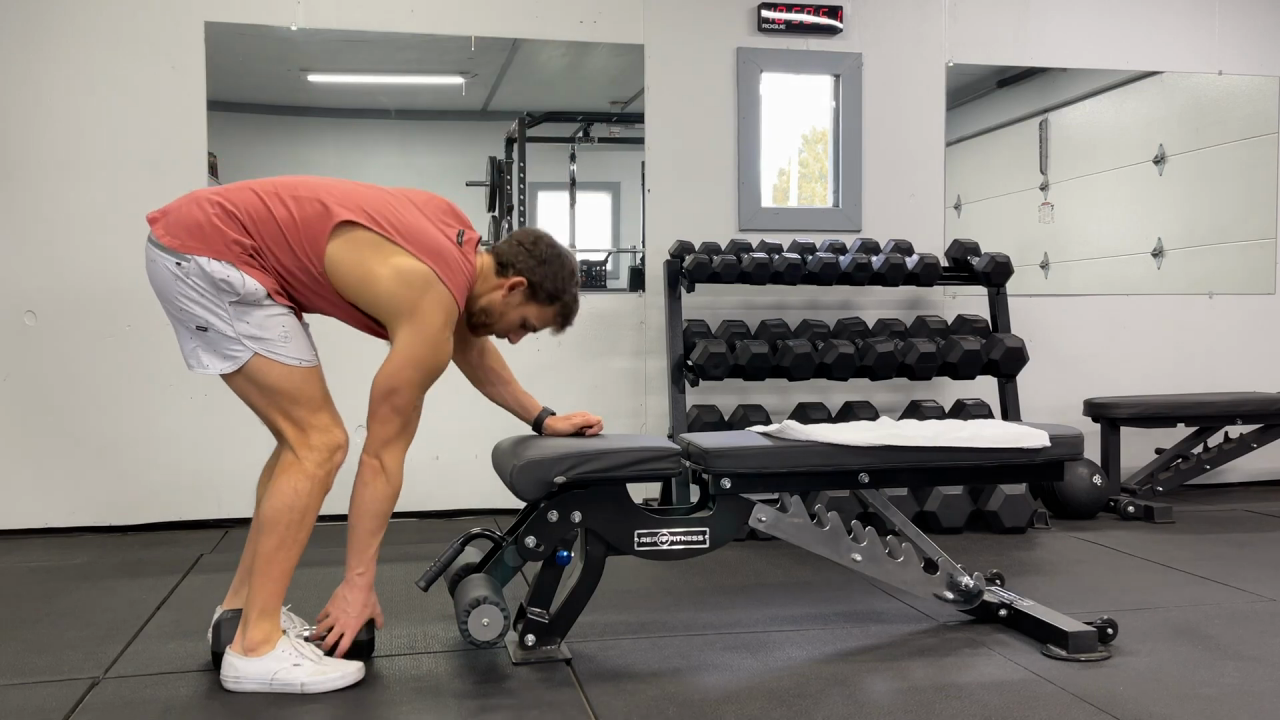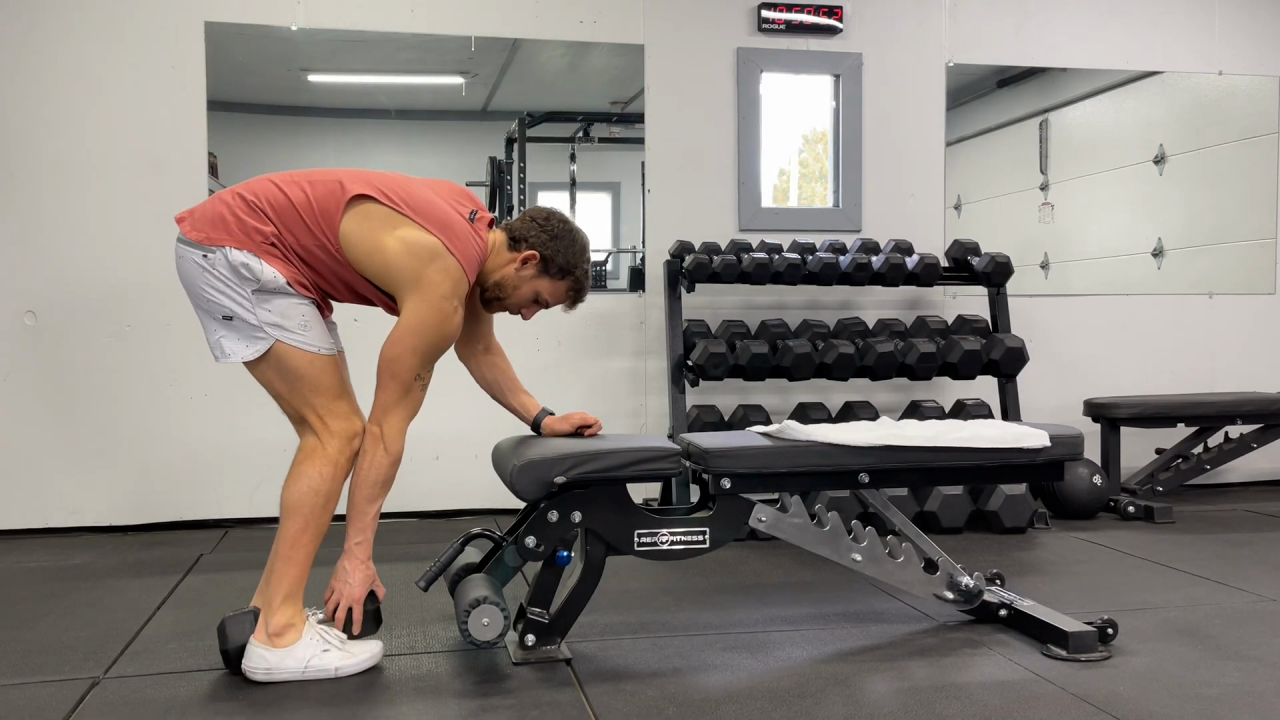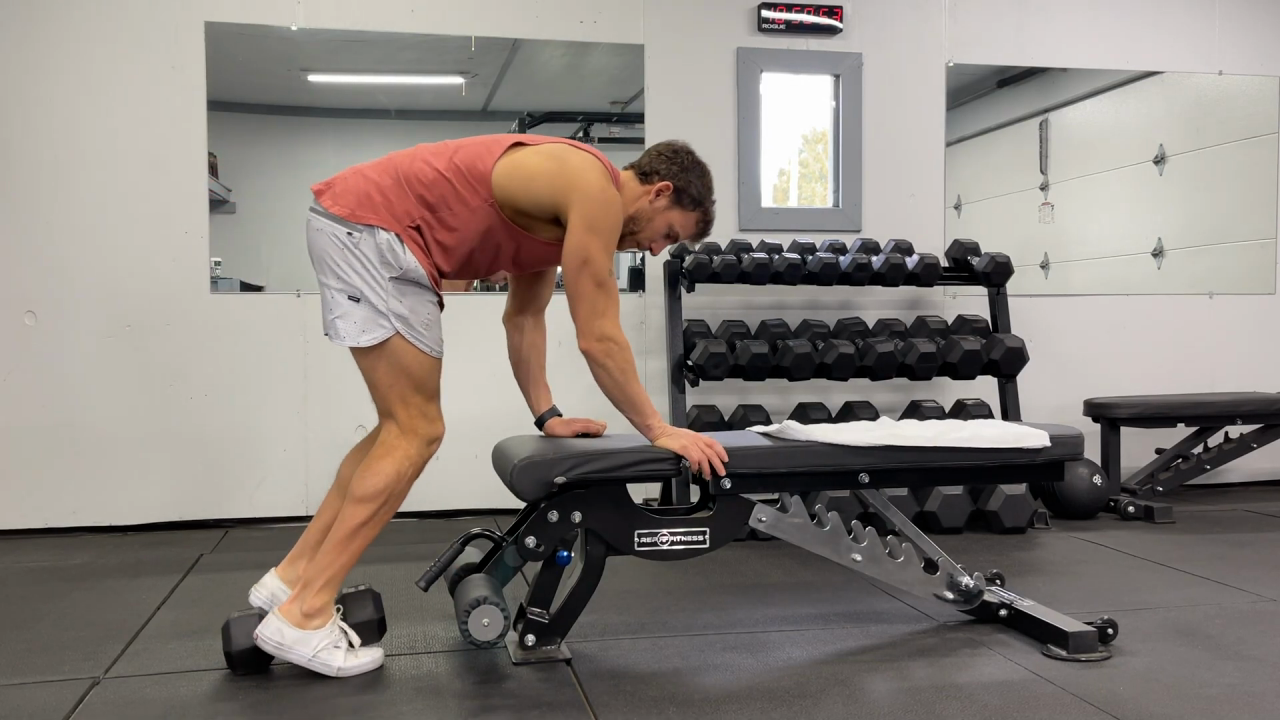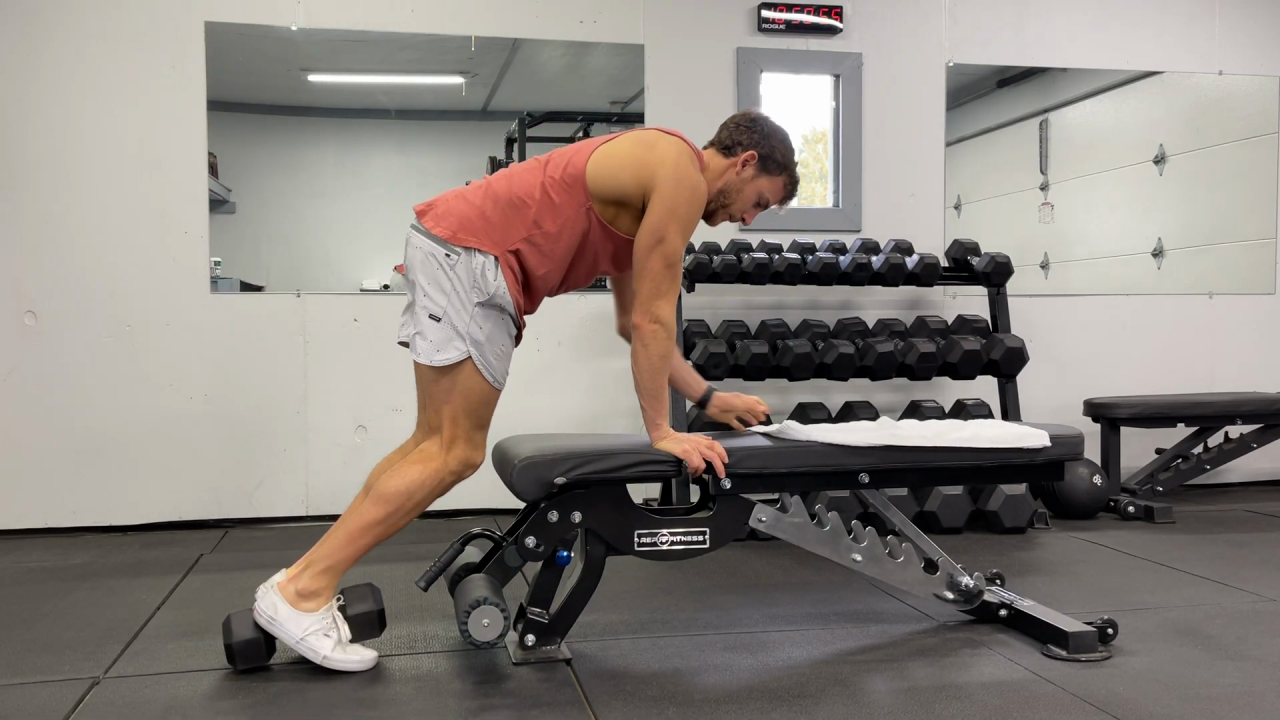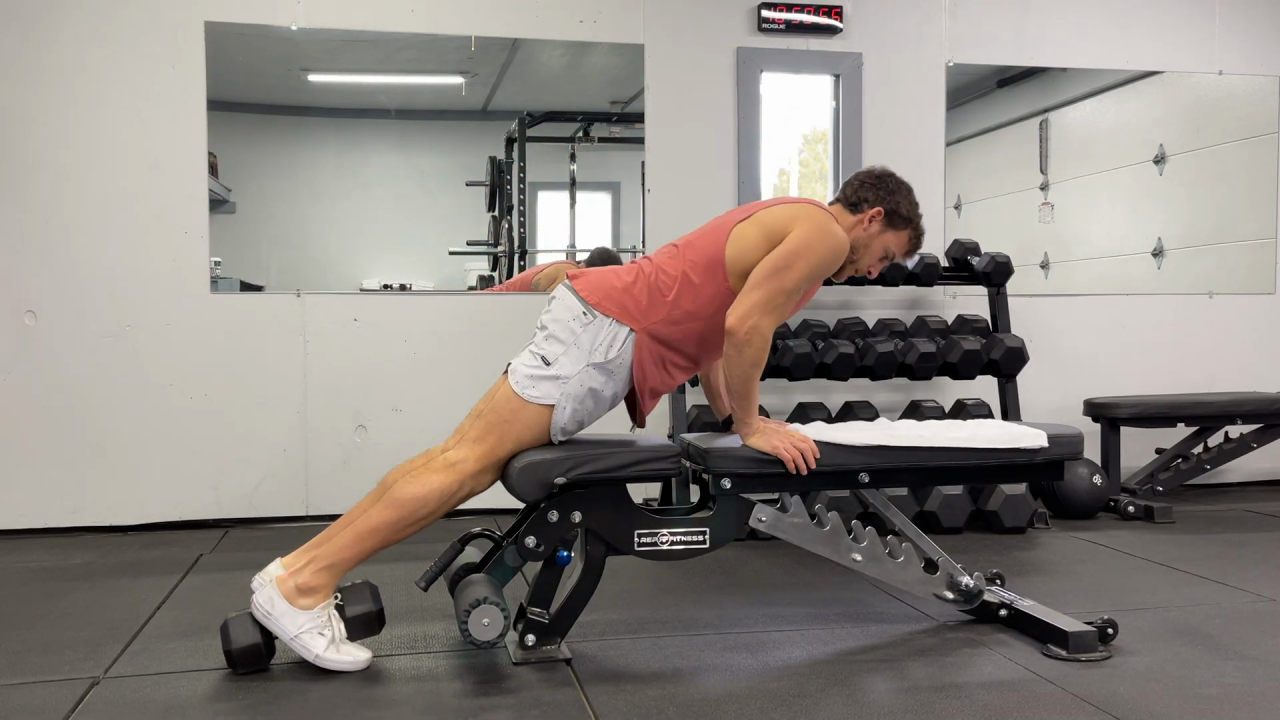
dt=1s
person 1, frame 1
left shoulder: (457, 242)
right shoulder: (431, 311)
left elbow: (472, 348)
right elbow: (382, 456)
left wrist: (542, 418)
right wrist: (358, 583)
left hip: (206, 245)
right hip: (206, 252)
left knee: (307, 436)
right knee: (318, 443)
left ankle: (242, 608)
right ankle: (255, 647)
person 1, frame 2
left shoulder: (474, 229)
right shoulder: (441, 284)
left elbow: (479, 348)
right elbow: (388, 426)
left wrist: (541, 418)
right wrist: (358, 555)
left hip: (250, 248)
right hip: (233, 246)
left knee: (338, 429)
right knee: (336, 432)
left ankle: (270, 606)
right ankle: (278, 636)
person 1, frame 3
left shoulder: (570, 200)
right shoulder: (597, 192)
left elbow: (523, 317)
right elbow: (598, 338)
left wrist: (546, 415)
right wrist: (657, 430)
left hip: (365, 227)
right hip: (368, 226)
left knee: (403, 429)
right knee: (416, 433)
left ankle: (292, 577)
right ankle: (304, 618)
person 1, frame 4
left shoulder: (660, 180)
right shoulder: (682, 177)
left elbow: (635, 317)
right elbow: (653, 317)
left wrist: (709, 396)
right wrist: (660, 431)
left hip: (461, 252)
right hip: (470, 255)
left knee: (436, 445)
right knee: (455, 453)
left ankle: (303, 580)
right ankle: (301, 594)
person 1, frame 5
left shoulder: (790, 224)
right shoulder: (826, 235)
left elbow: (708, 323)
right elbow: (744, 325)
left wrist: (732, 416)
right wrist: (751, 427)
left hip: (603, 322)
right hip: (606, 330)
left knee: (471, 462)
right knee: (468, 459)
left ankle: (302, 569)
right ankle: (300, 588)
